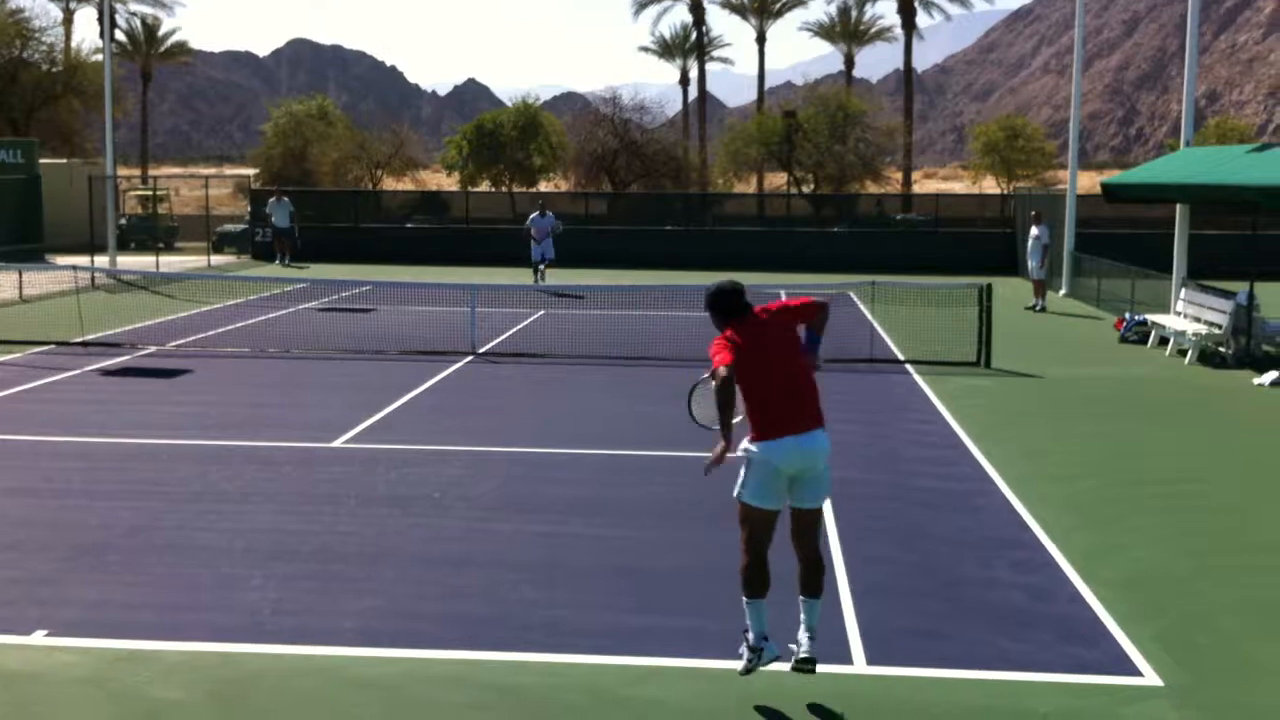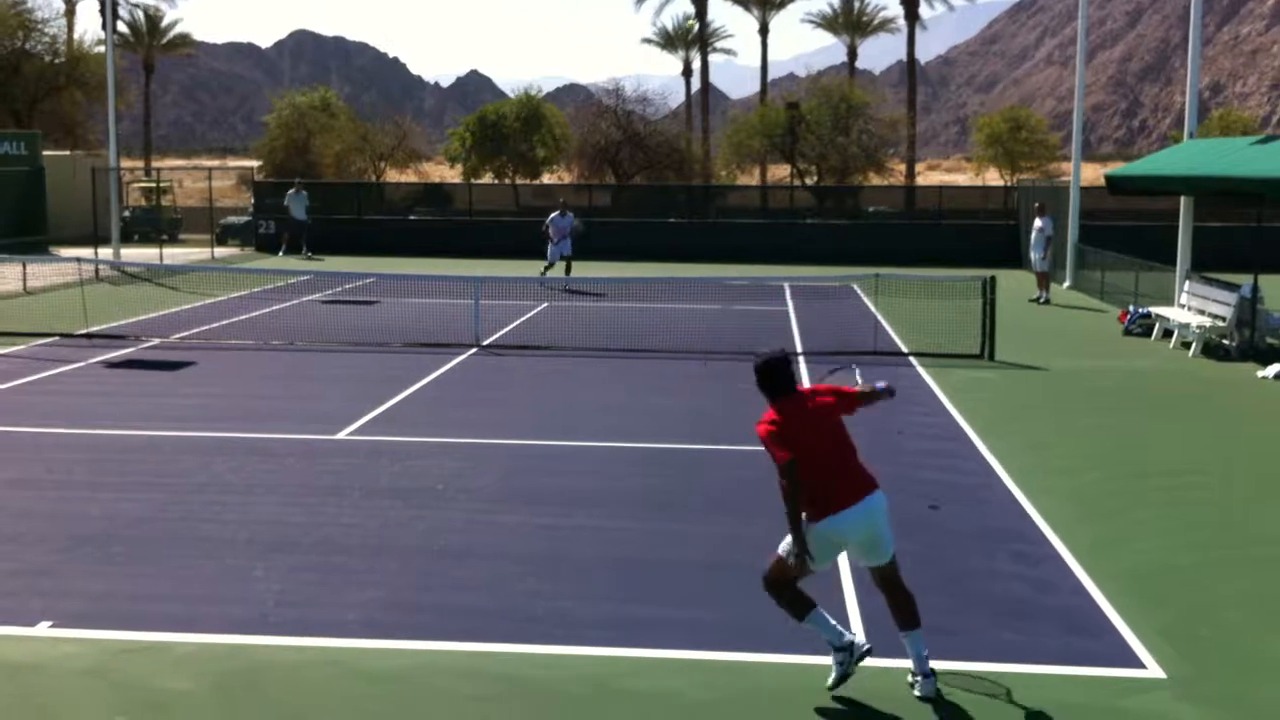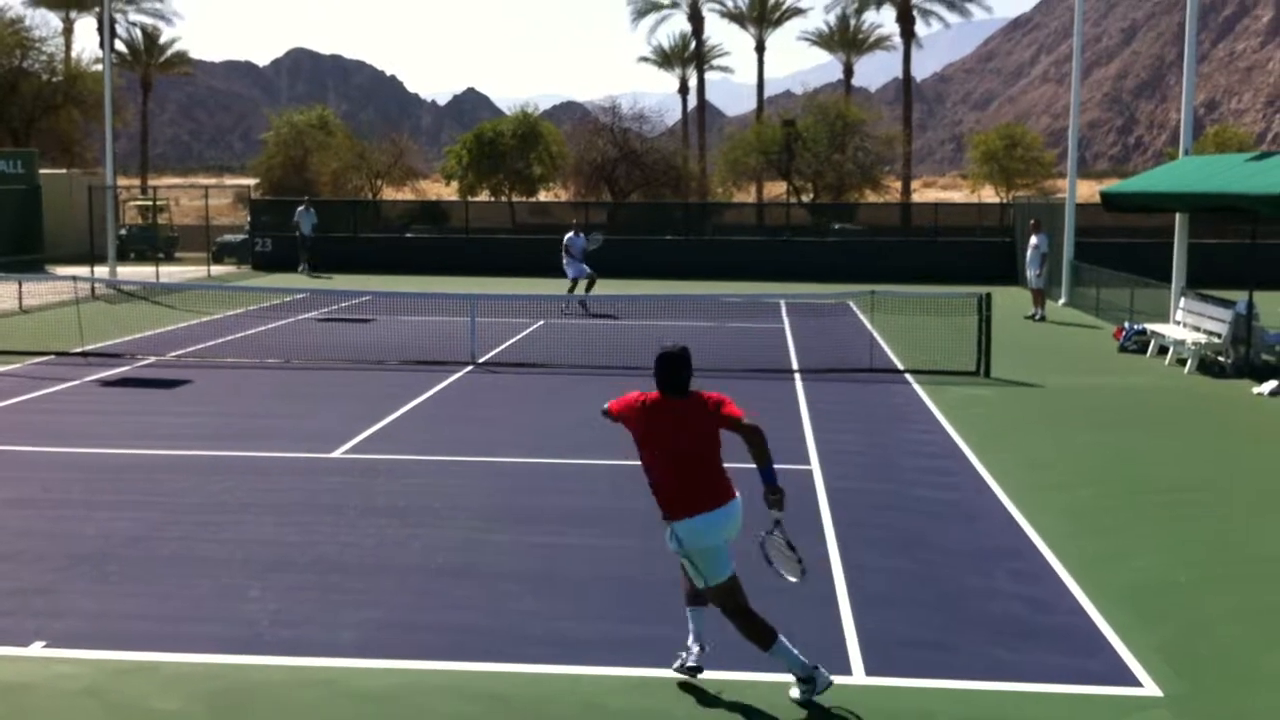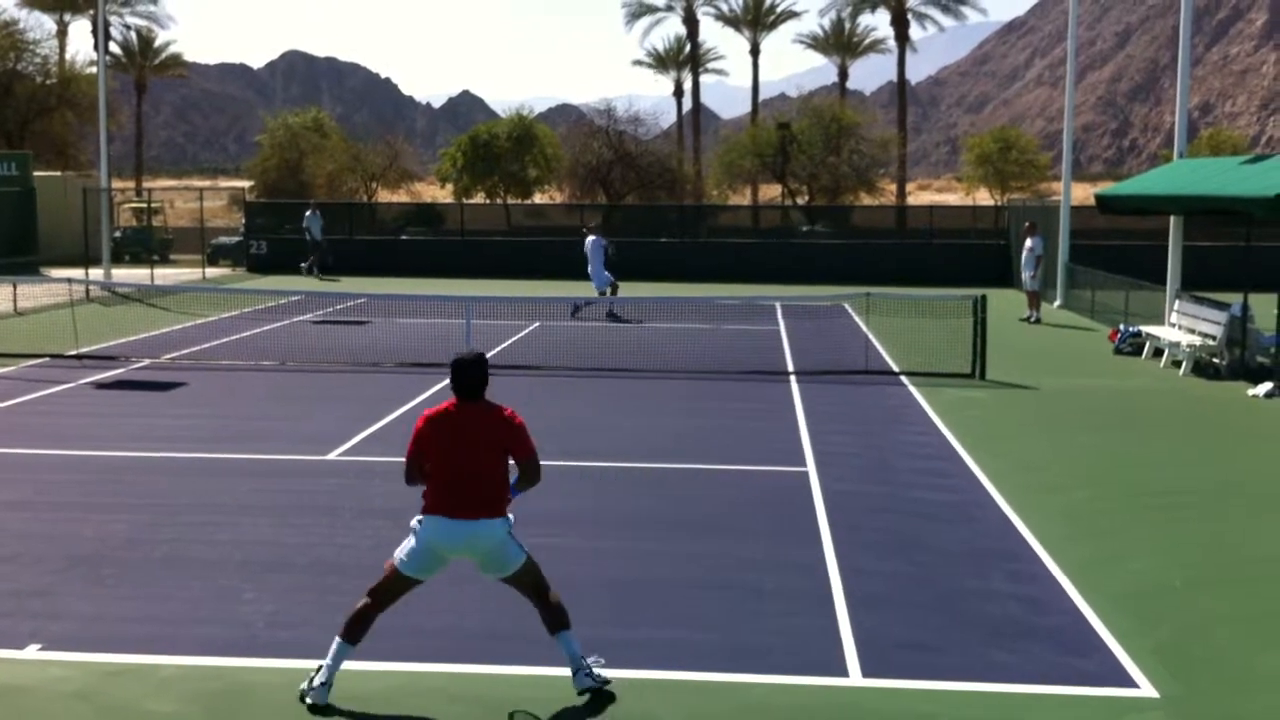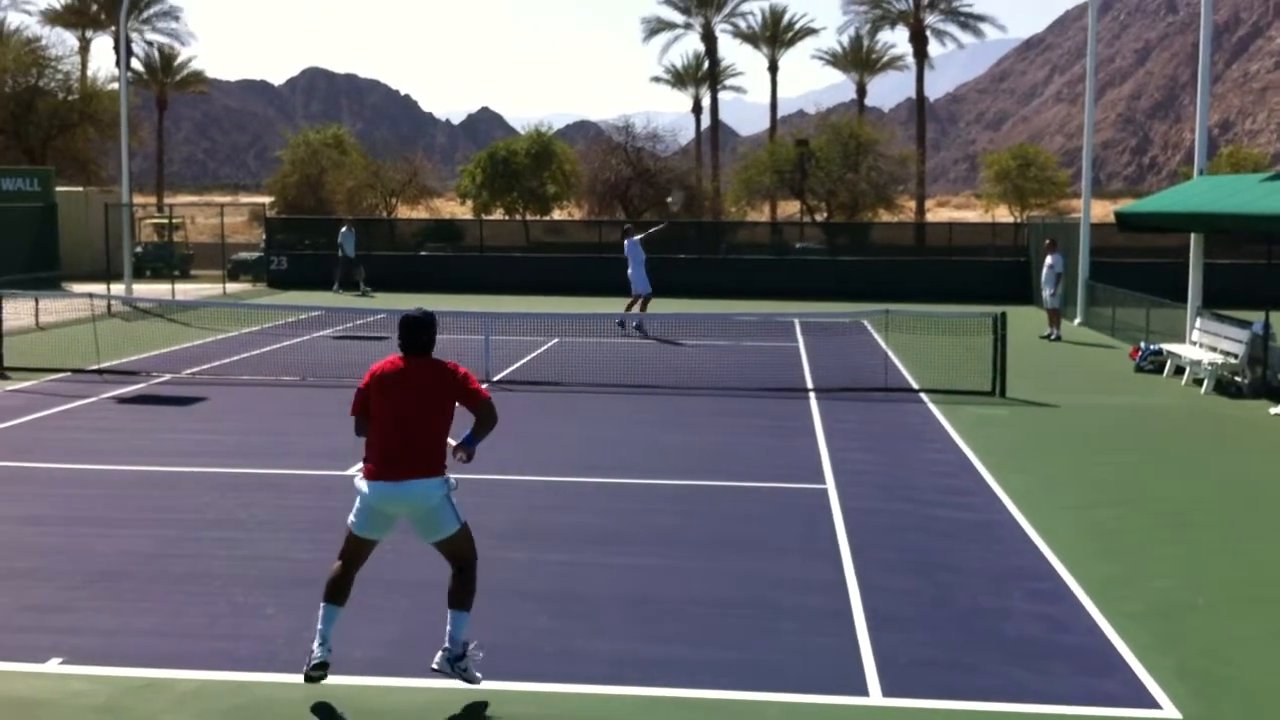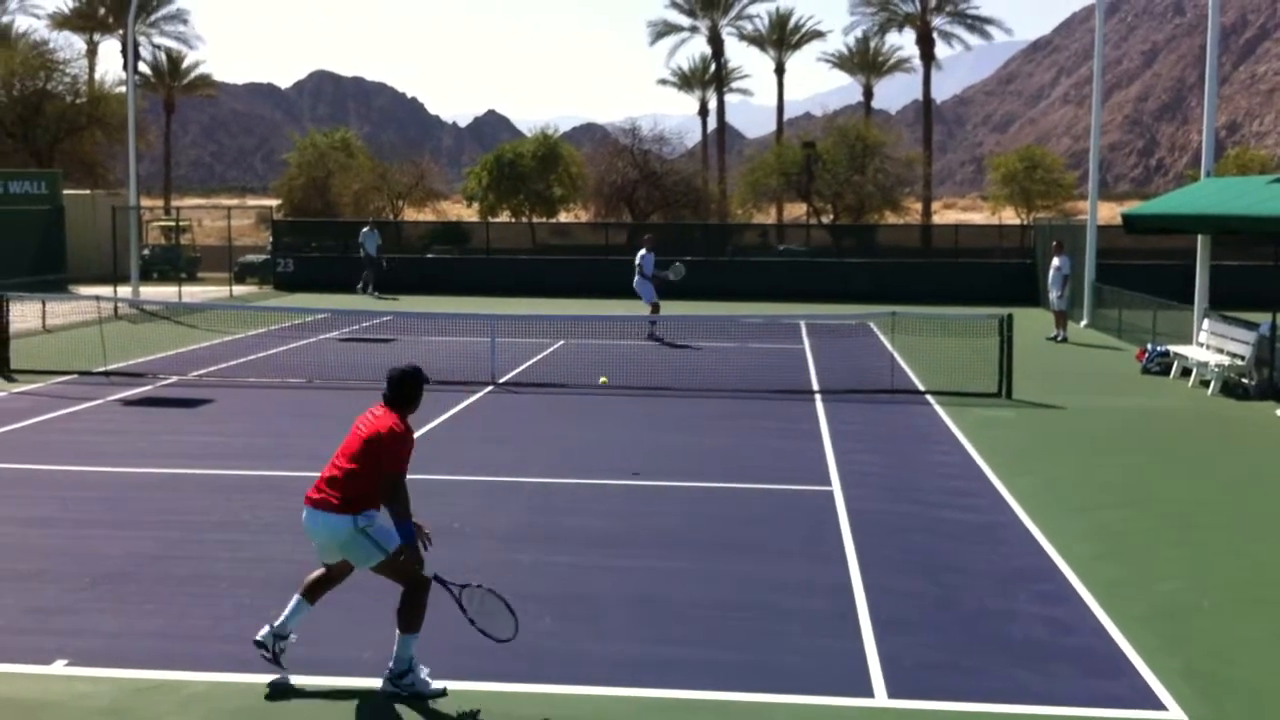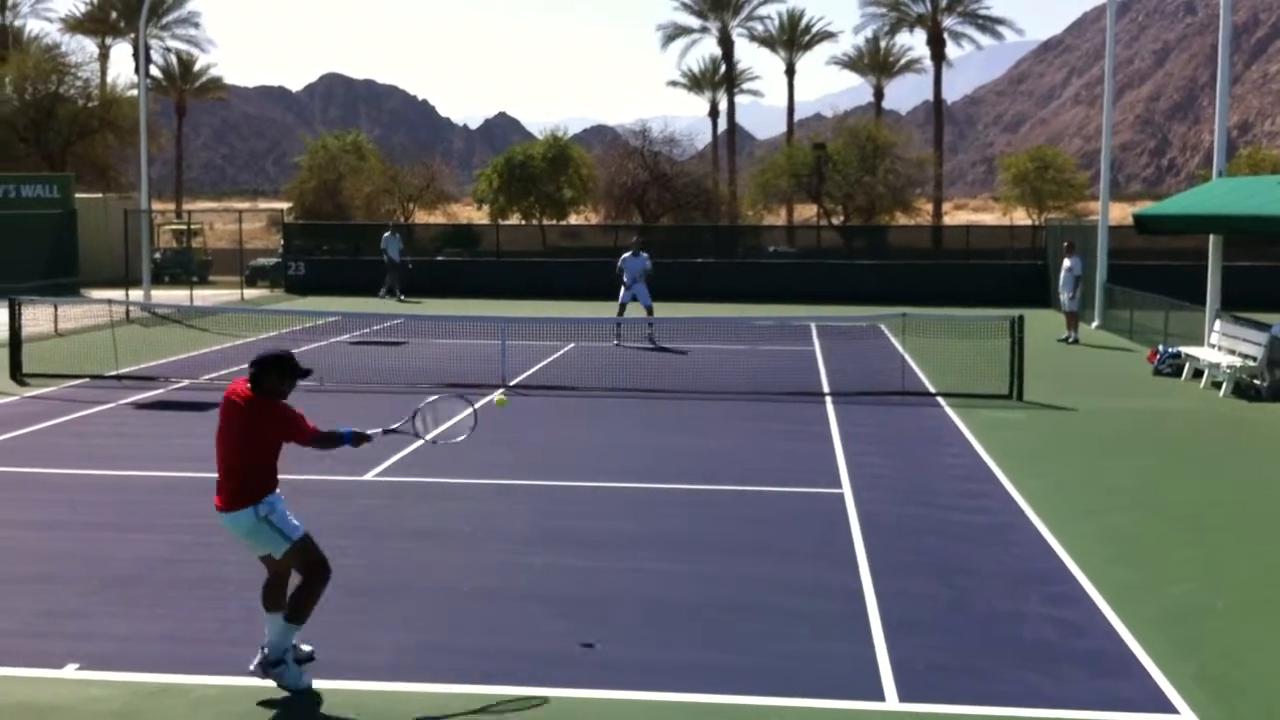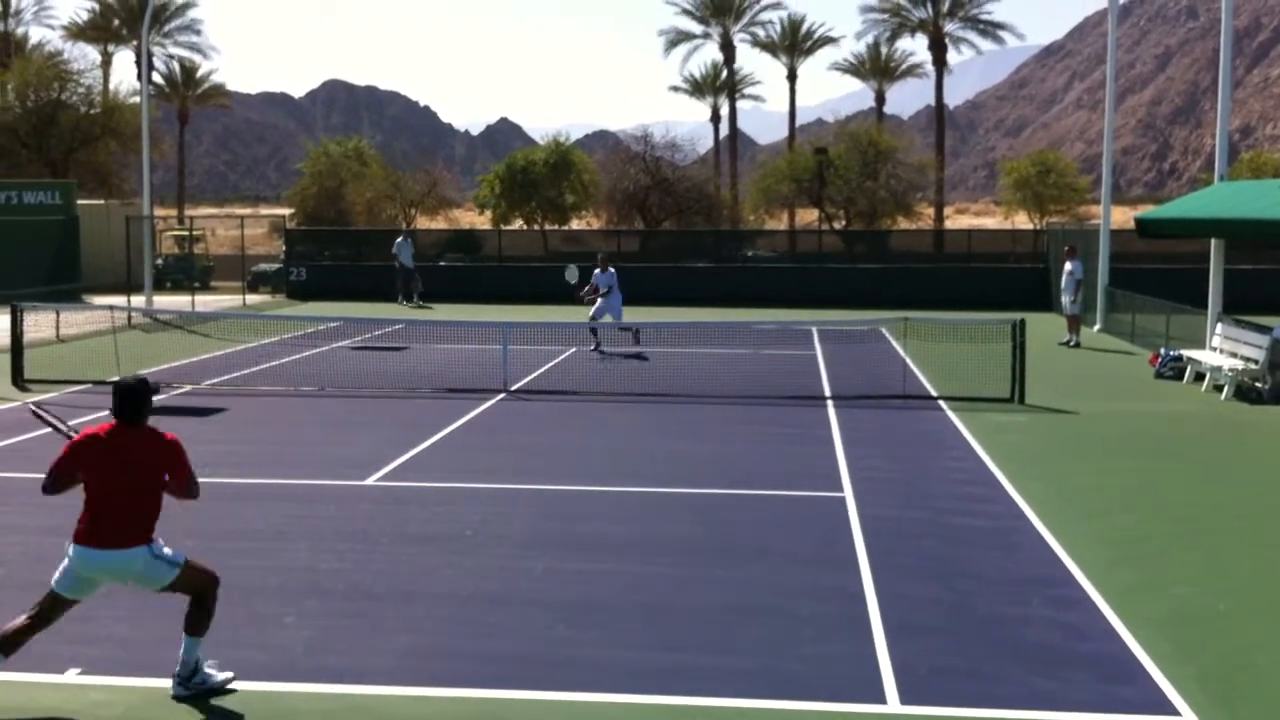
dt=0.4s
person 1, frame 1
left shoulder: (726, 342)
right shoulder: (777, 314)
left elbow: (725, 380)
right elbow: (821, 307)
left wrist: (726, 436)
right wrist: (808, 352)
left hip: (771, 448)
right hip: (815, 440)
left knee: (754, 549)
right knee: (808, 547)
left ankle: (757, 641)
right ankle: (807, 641)
person 1, frame 2
left shoulder: (770, 425)
right shoulder: (822, 396)
left elbow: (790, 480)
right elbow: (866, 397)
left wrist: (798, 542)
right wrist: (882, 389)
left hip: (829, 520)
right hip: (871, 503)
left knee: (777, 582)
right knee: (892, 586)
left ankle: (842, 643)
right ankle: (923, 672)
person 1, frame 3
left shoulder: (639, 408)
right shoulder: (711, 403)
left elbow: (608, 409)
right elbow: (752, 432)
right wrist: (772, 484)
left hip: (691, 525)
right hip: (728, 508)
left knee: (733, 606)
right knee: (693, 571)
left ankle: (807, 674)
right ankle: (695, 651)
person 1, frame 4
left shoulder: (430, 419)
right shoulder: (506, 420)
left elbow: (412, 476)
right elbow: (533, 474)
right wrist: (511, 490)
left hip: (437, 527)
right hip: (489, 527)
left knee: (377, 596)
right knee: (540, 592)
left ankle: (324, 680)
right ankle: (581, 671)
person 1, frame 5
left shoulder: (378, 373)
right shoulder: (451, 374)
left elbow: (361, 428)
right elbow: (489, 415)
right wrist: (469, 443)
left hip: (378, 486)
right hip: (426, 487)
left knee: (347, 562)
right knee: (464, 561)
left ankle: (321, 648)
right ankle: (454, 653)
person 1, frame 6
left shoulder: (374, 415)
right shoulder: (399, 431)
right elbow: (393, 488)
left wrist: (409, 524)
right wrist: (408, 537)
left hip: (317, 510)
right hip: (344, 519)
left knee: (335, 570)
right knee: (418, 580)
left ankle: (275, 634)
right ankle: (402, 672)
person 1, frame 7
left shoulder: (236, 392)
right shoulder: (277, 414)
right elbow: (319, 439)
right wrist: (352, 437)
left hip: (233, 506)
right hip: (253, 509)
left knee: (280, 567)
right knee: (317, 571)
left ankle: (276, 649)
right ankle: (276, 658)
person 1, frame 8
left shoulder: (88, 441)
right shoulder: (166, 444)
left elbow: (49, 487)
right elbow: (191, 492)
left hip: (86, 550)
right hip: (135, 553)
left knee: (43, 613)
right knee: (207, 586)
right ankle: (189, 674)
